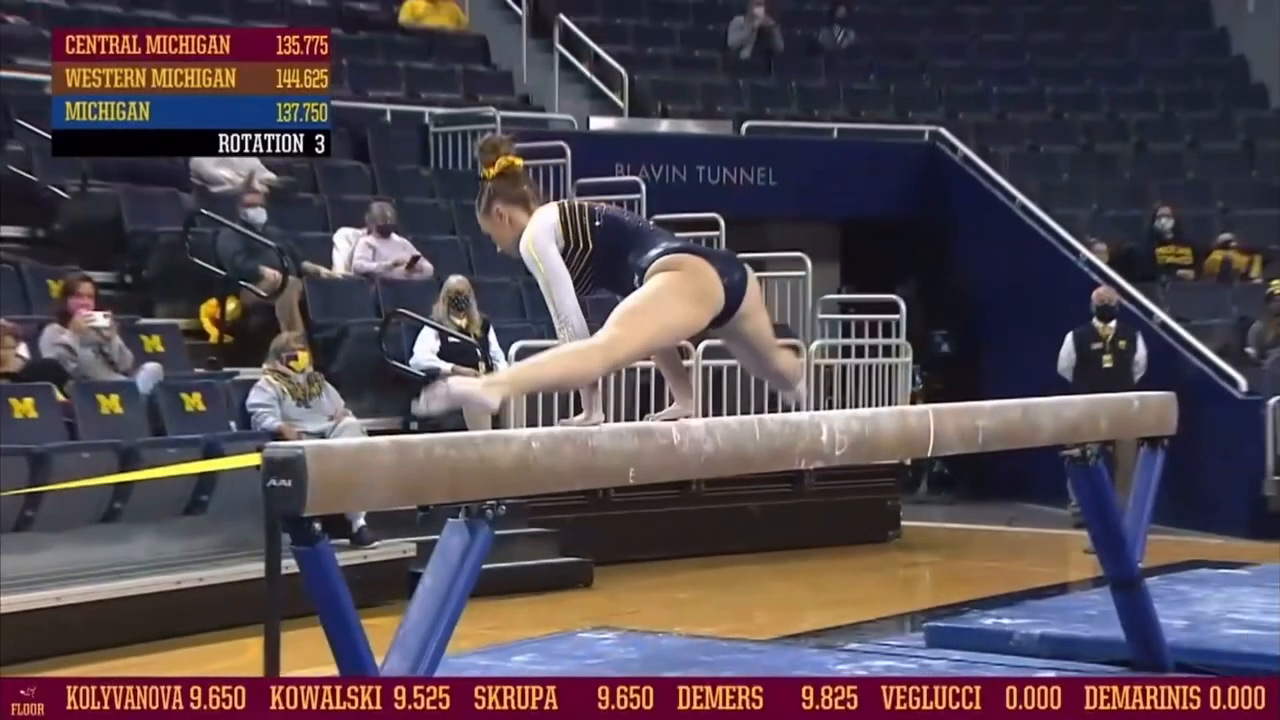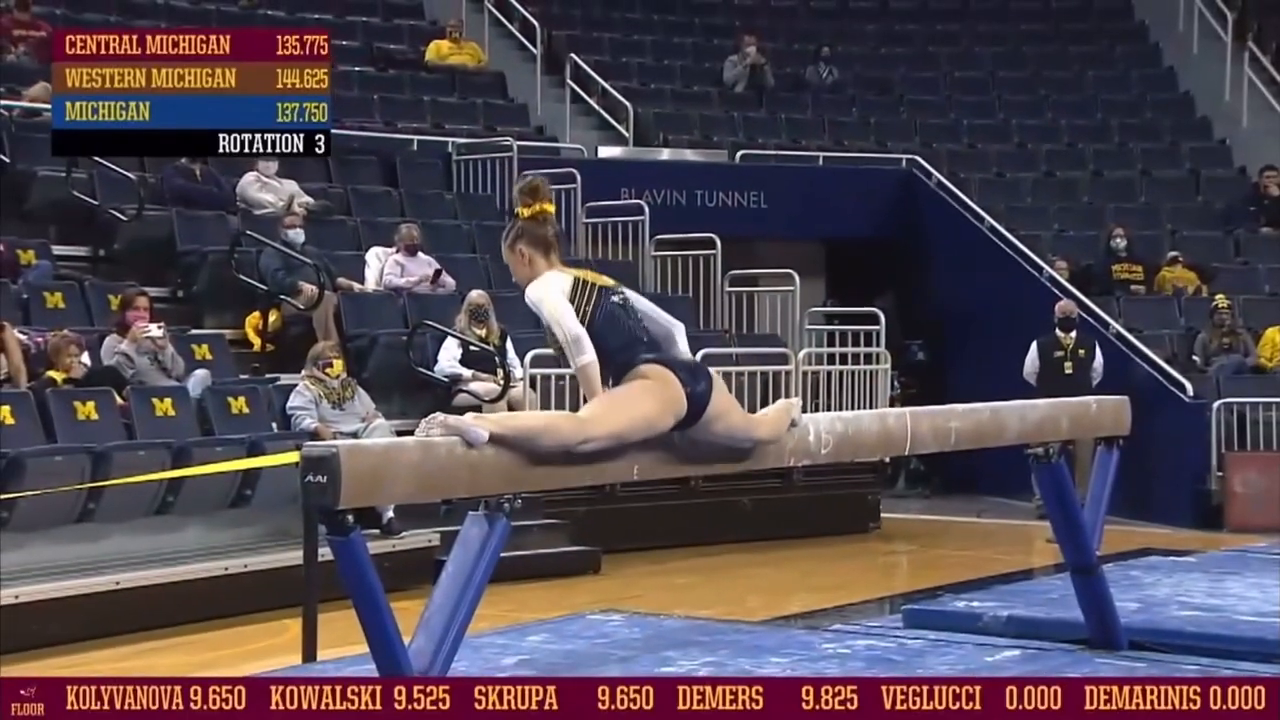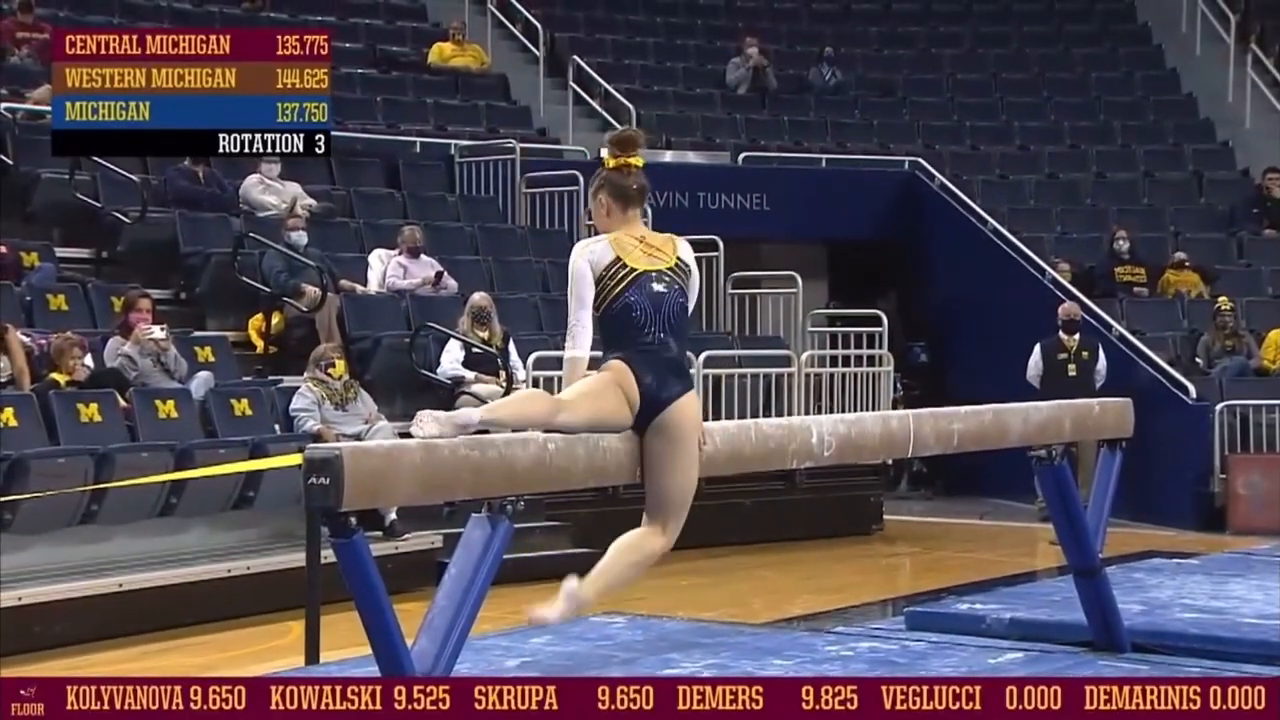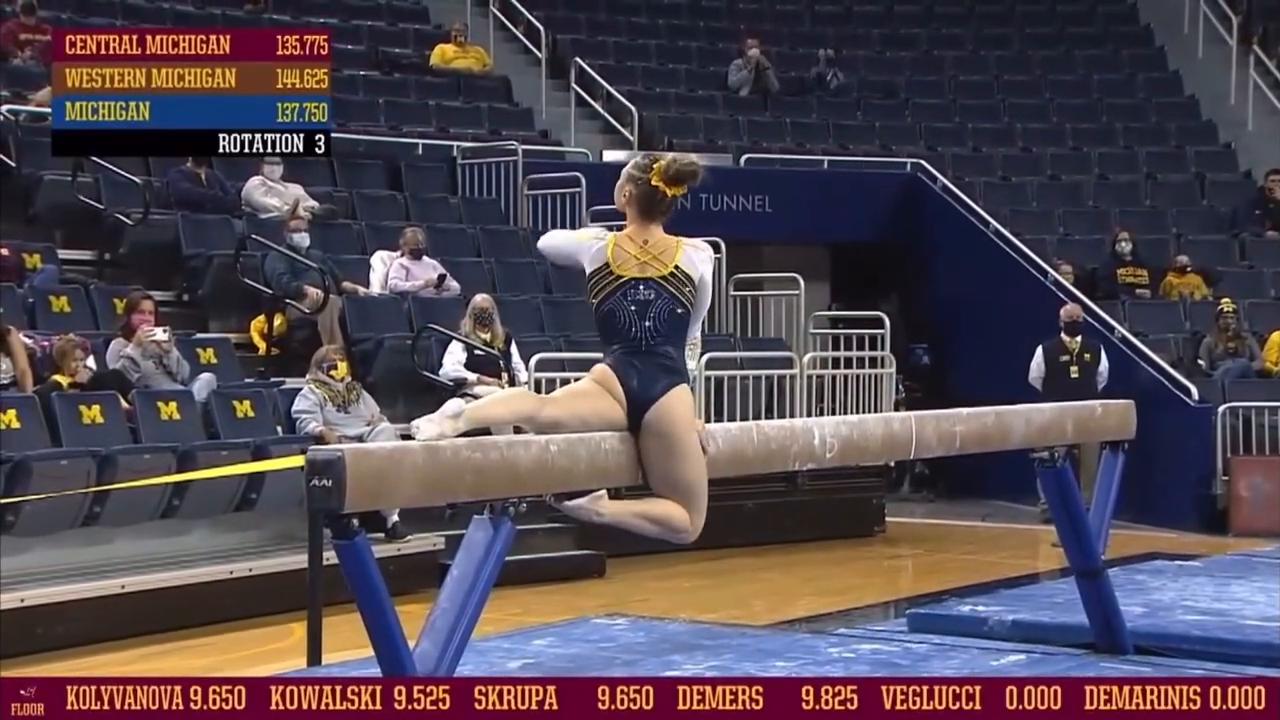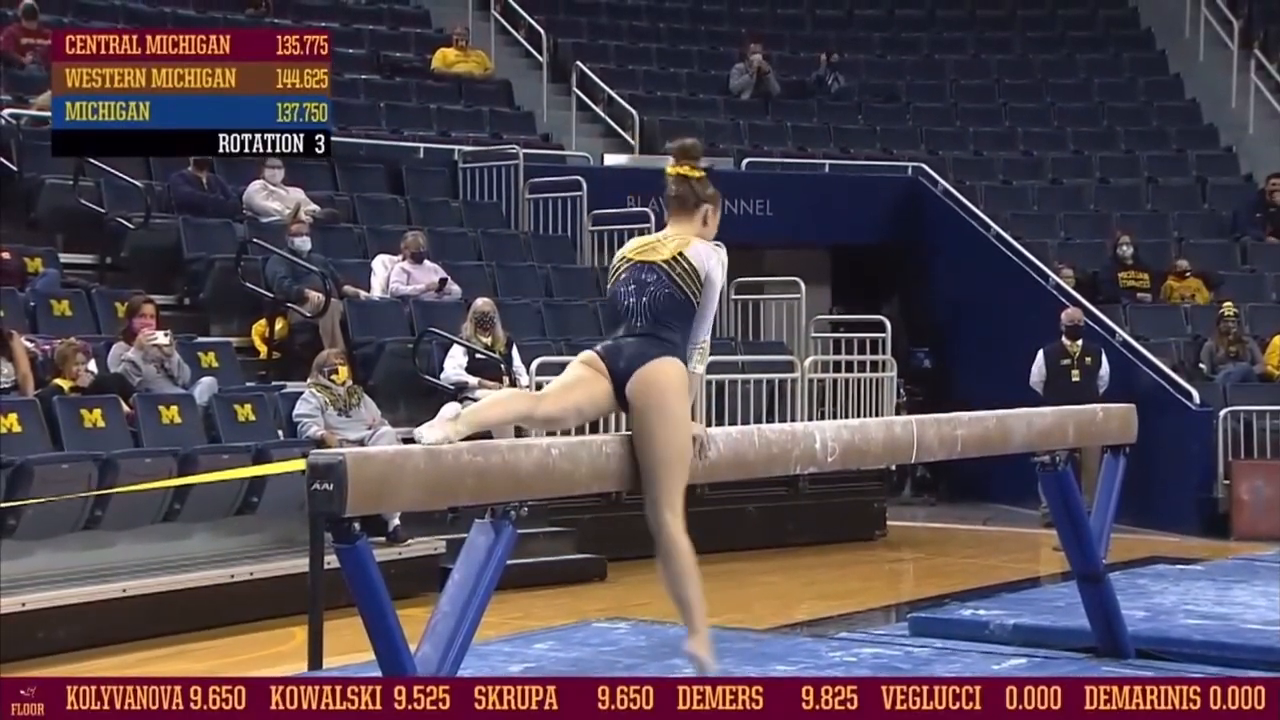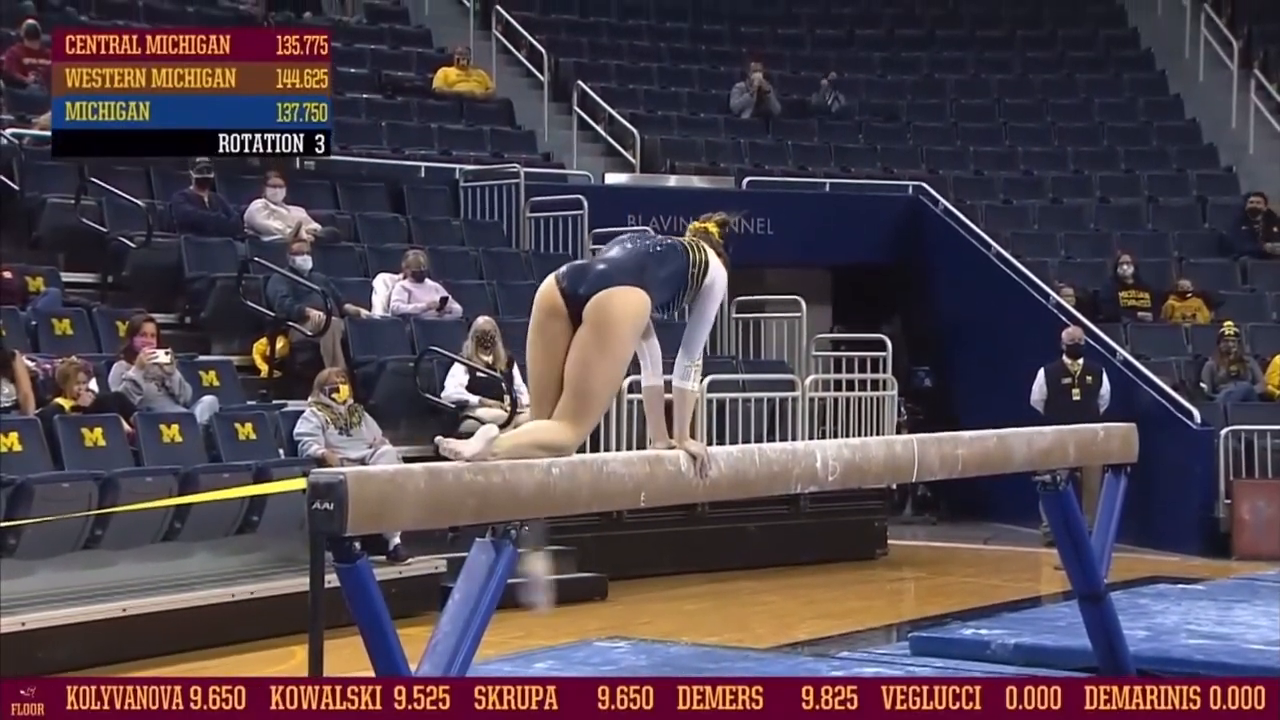
dt=0.7s
person 1, frame 1
left shoulder: (536, 232)
right shoulder: (584, 218)
left elbow: (571, 325)
right elbow: (651, 322)
left wrist: (591, 407)
left hip: (689, 277)
right hip: (726, 271)
right knee: (767, 358)
left ankle: (485, 392)
right ankle: (796, 380)
person 1, frame 2
left shoulder: (540, 288)
right shoulder: (602, 282)
left elbow: (579, 345)
right elbow: (675, 328)
left wrist: (598, 405)
left hip: (658, 386)
right hip: (694, 382)
left ankle: (475, 424)
person 1, frame 3
left shoulder: (591, 251)
right shoulder: (683, 252)
left elbow: (578, 345)
left wrist: (565, 405)
left hip: (626, 382)
right hip: (678, 391)
right knee: (662, 529)
left ankle: (469, 418)
person 1, frame 4
left shoulder: (595, 245)
right shoulder: (698, 256)
left elbow: (547, 242)
left hip: (615, 384)
right hip: (667, 392)
right knee: (687, 522)
left ankle: (461, 417)
right ankle: (601, 507)
person 1, frame 5
left shoulder: (627, 250)
right shoulder: (710, 256)
right elbow: (697, 342)
left wrist: (676, 419)
right wrist: (682, 418)
left hip: (605, 359)
right hip: (656, 370)
right knee: (666, 516)
left ankle: (458, 421)
right ankle: (699, 635)
person 1, frame 6
right shoulder: (714, 269)
left elbow: (648, 354)
right elbow: (689, 360)
left wrist: (659, 437)
right wrist: (682, 436)
left hip: (560, 286)
right hip: (616, 302)
left knee: (545, 421)
right knee: (567, 432)
right ankle: (489, 447)
person 2, frame 1
left shoulder: (1132, 336)
right shoulder: (1077, 336)
left elbow: (1139, 366)
right elbow: (1065, 368)
left wrist: (1125, 385)
right wrist: (1083, 386)
left knee: (1124, 460)
right ankle: (1080, 507)
person 2, frame 2
left shoulder: (1090, 344)
right shoulder: (1041, 345)
left elbow: (1097, 372)
right elbow: (1029, 373)
left wrist: (1084, 389)
right wrist: (1046, 389)
left knee: (1083, 457)
right ankle: (1043, 501)
person 2, frame 3
left shoulder: (1093, 347)
right shoulder: (1044, 347)
left elbow: (1100, 375)
right elbow: (1033, 375)
left wrist: (1087, 391)
right wrist: (1049, 392)
left knee: (1086, 460)
right ankle: (1045, 503)
person 2, frame 4
left shoulder: (1095, 349)
right shoulder: (1046, 349)
left elbow: (1102, 377)
right elbow: (1035, 378)
left wrist: (1089, 394)
right wrist: (1052, 395)
left knee: (1088, 462)
left ankle: (1087, 505)
right ankle: (1048, 505)
person 2, frame 5
left shoulder: (1096, 352)
right shoulder: (1047, 353)
left elbow: (1103, 381)
right elbow: (1036, 382)
left wrist: (1090, 398)
right wrist: (1053, 399)
left knee: (1090, 466)
left ankle: (1089, 509)
right ankle: (1049, 510)
person 2, frame 6
left shoulder: (1097, 372)
right shoulder: (1048, 372)
left elbow: (1104, 400)
right elbow: (1036, 401)
left wrist: (1085, 417)
right wrist: (1054, 418)
left knee: (1091, 485)
left ankle: (1090, 528)
right ankle: (1050, 529)
person 3, frame 1
left shoulder: (318, 381)
right shoulder: (268, 385)
left elbow: (340, 408)
right elbow: (261, 417)
left wrist: (343, 415)
right wrist: (282, 428)
left hip: (332, 433)
right hip: (300, 439)
person 3, frame 2
left shoulder: (352, 386)
right shoulder: (306, 390)
left elbow: (372, 410)
right elbow: (300, 418)
left wrist: (374, 416)
right wrist: (318, 428)
left hip: (364, 433)
right hip: (335, 438)
left knee: (381, 427)
person 3, frame 3
left shoulder: (354, 388)
right shoulder: (309, 391)
left elbow: (375, 412)
right elbow: (303, 421)
left wrist: (376, 418)
right wrist: (321, 430)
left hip: (367, 435)
right hip: (338, 440)
left knee: (384, 429)
person 3, frame 4
left shoulder: (357, 390)
right shoulder: (311, 393)
left elbow: (377, 414)
right elbow: (305, 422)
left wrist: (379, 421)
right wrist: (323, 431)
left hip: (370, 437)
right hip: (340, 442)
left knee: (386, 431)
person 3, frame 5
left shoulder: (358, 393)
right shoulder: (313, 397)
left elbow: (380, 419)
right elbow: (306, 426)
left wrist: (380, 424)
right wrist: (324, 436)
left hip: (371, 441)
right hip: (341, 446)
left knee: (387, 434)
person 3, frame 6
left shoulder: (358, 412)
right shoulder: (313, 415)
left elbow: (379, 437)
right elbow: (307, 445)
left wrist: (381, 444)
right wrist: (325, 454)
left hip: (372, 460)
right hip: (342, 465)
left knee: (388, 453)
